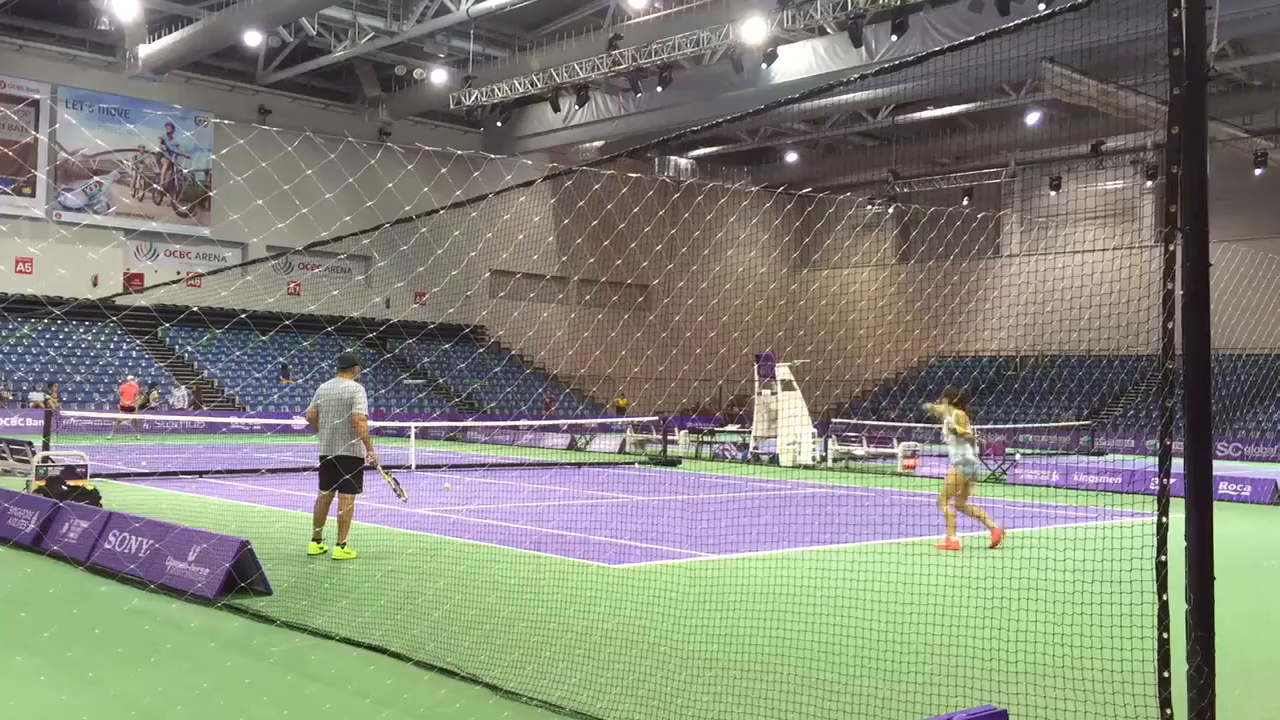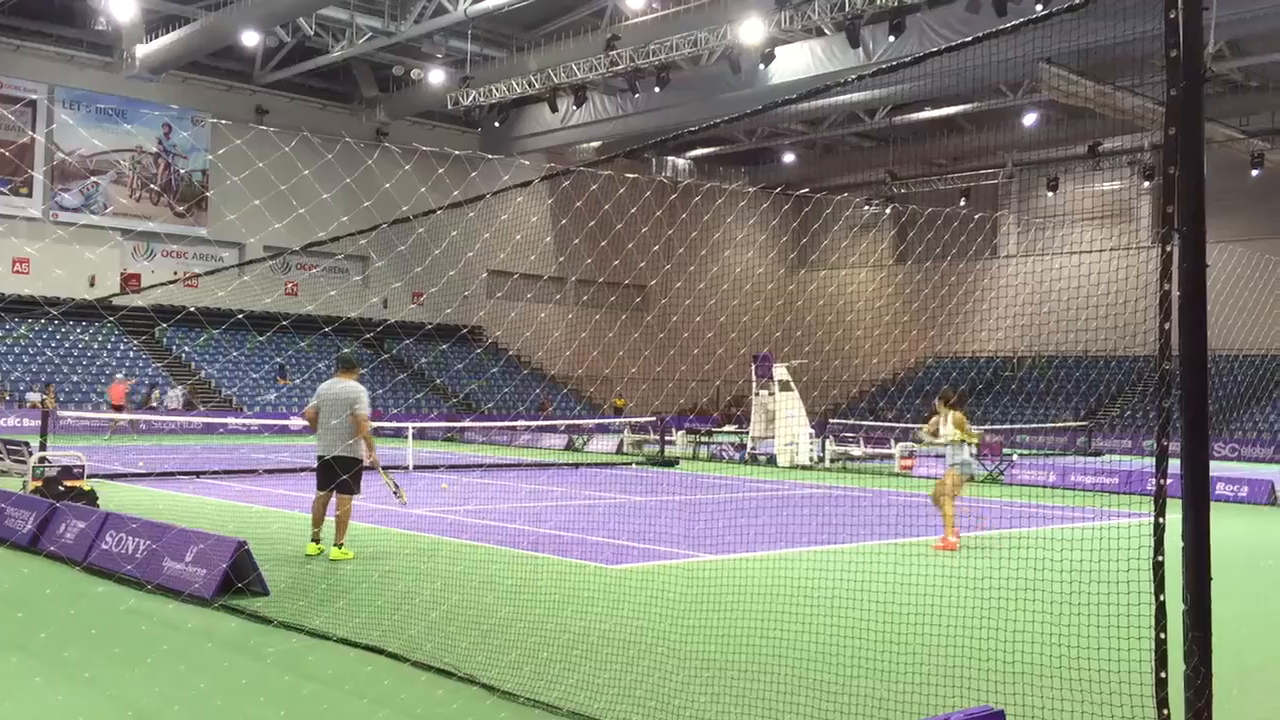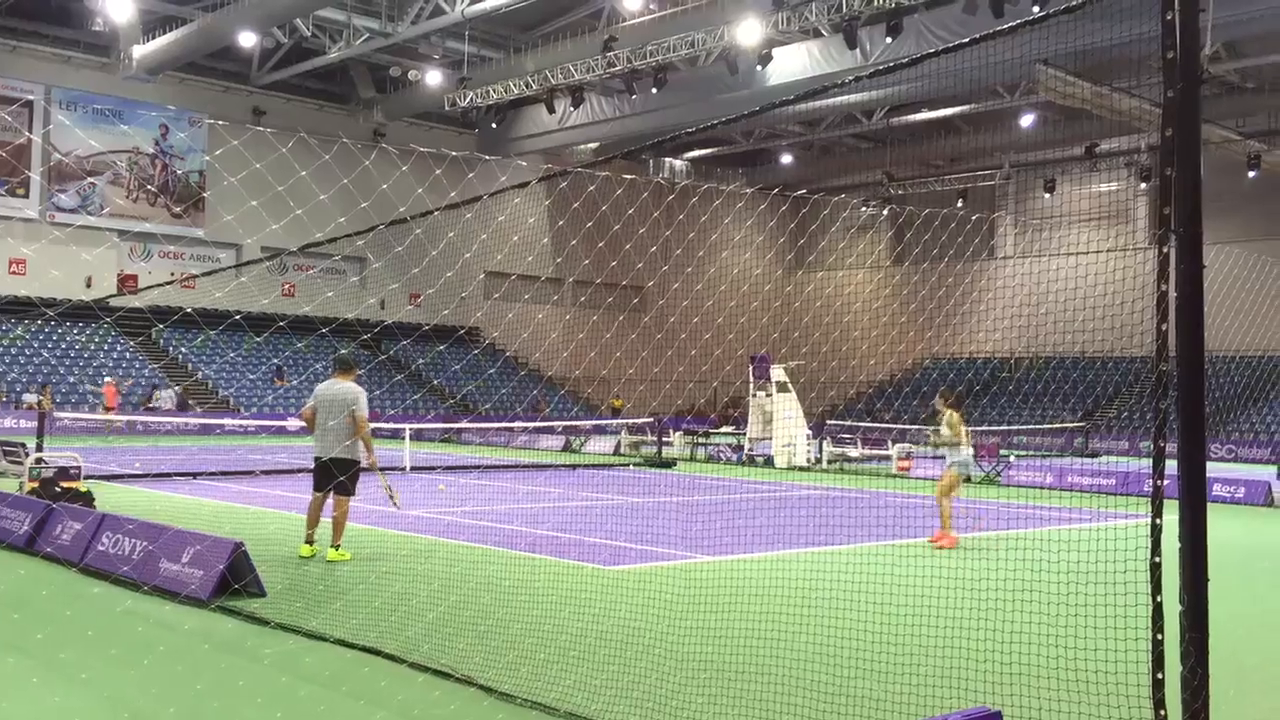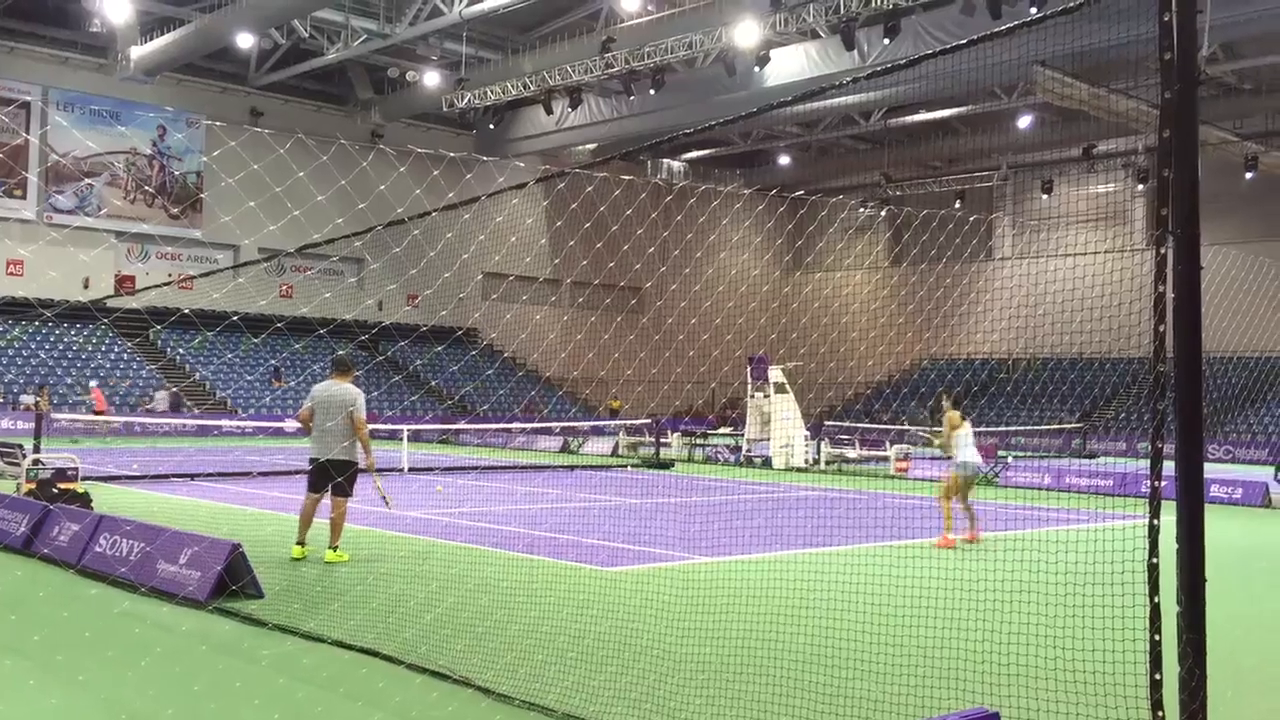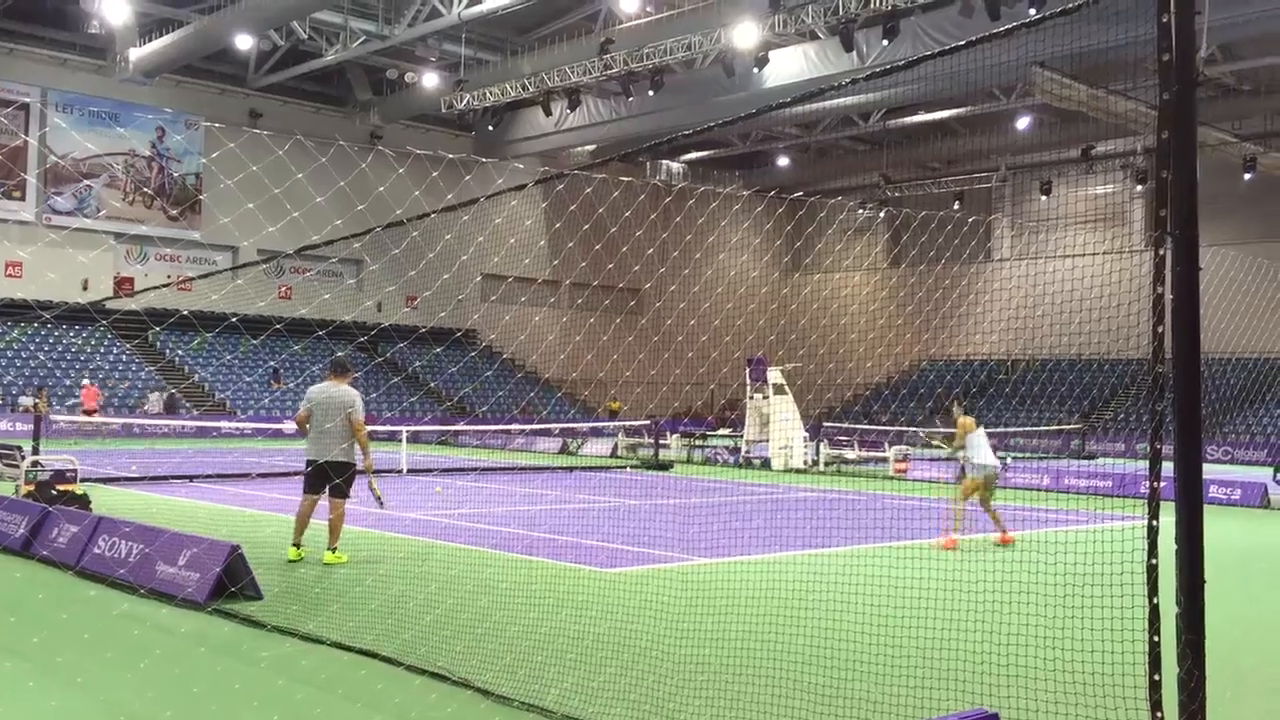
dt=0.2s
person 1, frame 1
left shoulder: (323, 388)
right shoulder: (356, 389)
left elbow: (310, 416)
right elbow: (359, 421)
right wrist: (369, 450)
left hip: (326, 450)
right hip: (350, 452)
left knee: (324, 495)
right knee: (346, 499)
left ankle: (316, 542)
right ankle: (341, 546)
person 1, frame 2
left shoulder: (323, 387)
right shoulder: (358, 390)
left elbow: (309, 415)
right elbow: (362, 422)
right wrist: (371, 451)
left hip: (324, 451)
right hip: (349, 452)
left knee: (322, 495)
right knee: (344, 499)
left ankle: (314, 542)
right ankle: (338, 547)
person 1, frame 3
left shoulder: (320, 388)
right shoulder: (357, 391)
left elbow: (306, 416)
right elbow: (362, 424)
right wrist: (370, 453)
left hip: (321, 452)
right hip: (347, 454)
left knee: (318, 497)
right knee: (341, 501)
left ankle: (308, 544)
right ankle: (335, 548)
person 1, frame 4
left shoulder: (317, 389)
right shoulder: (355, 393)
left elbow: (303, 417)
right elbow: (360, 426)
right wrist: (368, 455)
left hip: (318, 453)
right hip: (345, 455)
left knee: (312, 498)
right knee: (339, 502)
left ankle: (299, 545)
right ankle: (333, 550)
person 1, frame 5
left shoulder: (313, 391)
right shoulder: (352, 395)
left elbow: (300, 419)
right elbow: (359, 427)
right wrist: (367, 456)
left hip: (315, 455)
right hip: (342, 457)
left knee: (308, 500)
right knee: (337, 504)
left ankle: (295, 547)
right ankle: (331, 551)
person 2, frame 1
left shoulder: (959, 415)
right shoulder: (946, 413)
left elbow: (971, 437)
left wrist: (956, 429)
right wrist: (934, 408)
left hip: (964, 463)
right hip: (965, 463)
left knee: (943, 499)
right knee: (960, 504)
left ankle: (952, 539)
right ankle: (994, 529)
person 2, frame 2
left shoulder: (957, 416)
right shoulder: (939, 418)
left elbow: (971, 438)
right elbow: (927, 433)
left wrist: (957, 438)
left hip: (962, 463)
right hip: (953, 464)
left knee: (946, 498)
right knee: (936, 497)
left ankle: (951, 540)
right ankle: (950, 531)
person 2, frame 3
left shoulder: (951, 416)
right shoulder: (945, 416)
left elbow: (959, 440)
right elbow: (942, 440)
left wrist: (942, 441)
right wrist: (937, 440)
left hip: (961, 463)
right hip: (953, 463)
left knee: (943, 495)
right knee: (941, 496)
left ankle: (950, 535)
right ankle: (944, 532)
person 2, frame 4
left shoulder: (949, 417)
right shoulder: (963, 418)
left elbow: (946, 442)
left wrist: (939, 443)
right wrist: (949, 449)
left hip: (963, 463)
right hip: (975, 463)
left knee: (945, 497)
right knee: (963, 499)
left ankle: (948, 537)
right ankle: (973, 533)
person 2, frame 5
left shoulder: (962, 421)
right shoulder: (975, 423)
left elbow: (958, 444)
left wrist: (953, 447)
right wrist: (965, 456)
left hip: (982, 467)
right hip: (994, 467)
left knee: (960, 499)
right knee: (985, 504)
left ankle: (953, 537)
right ankle: (1005, 534)
